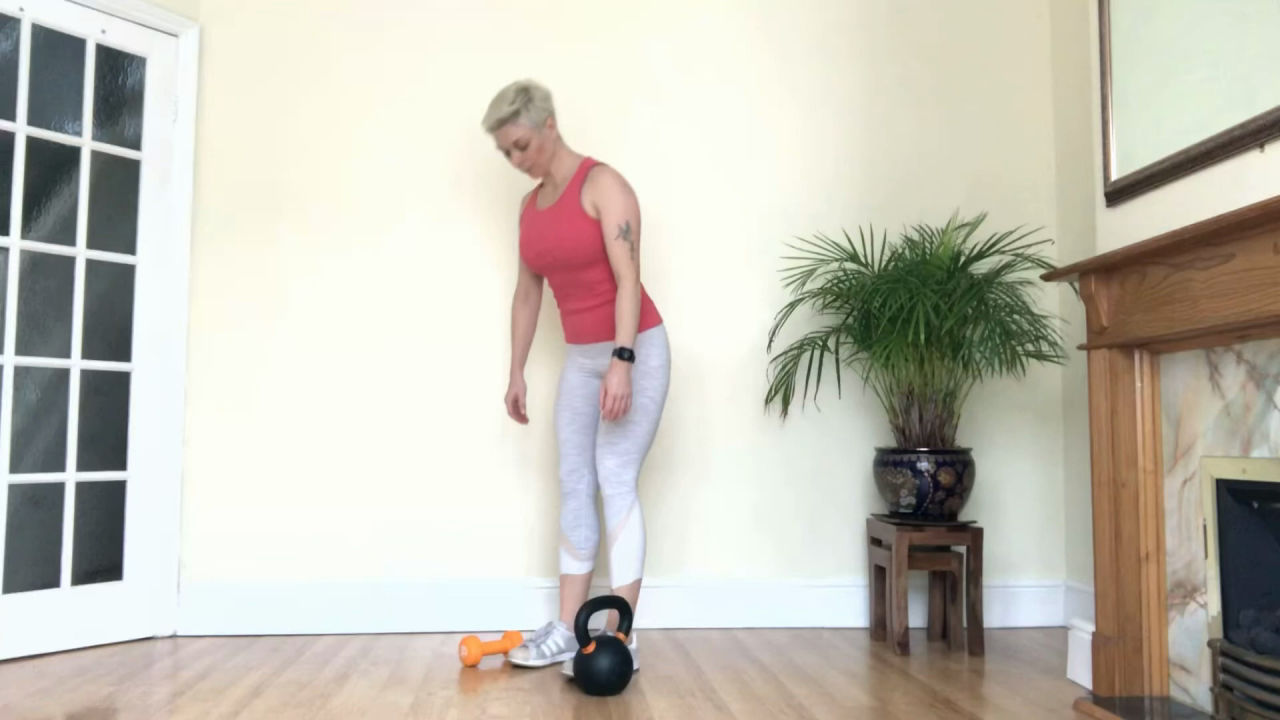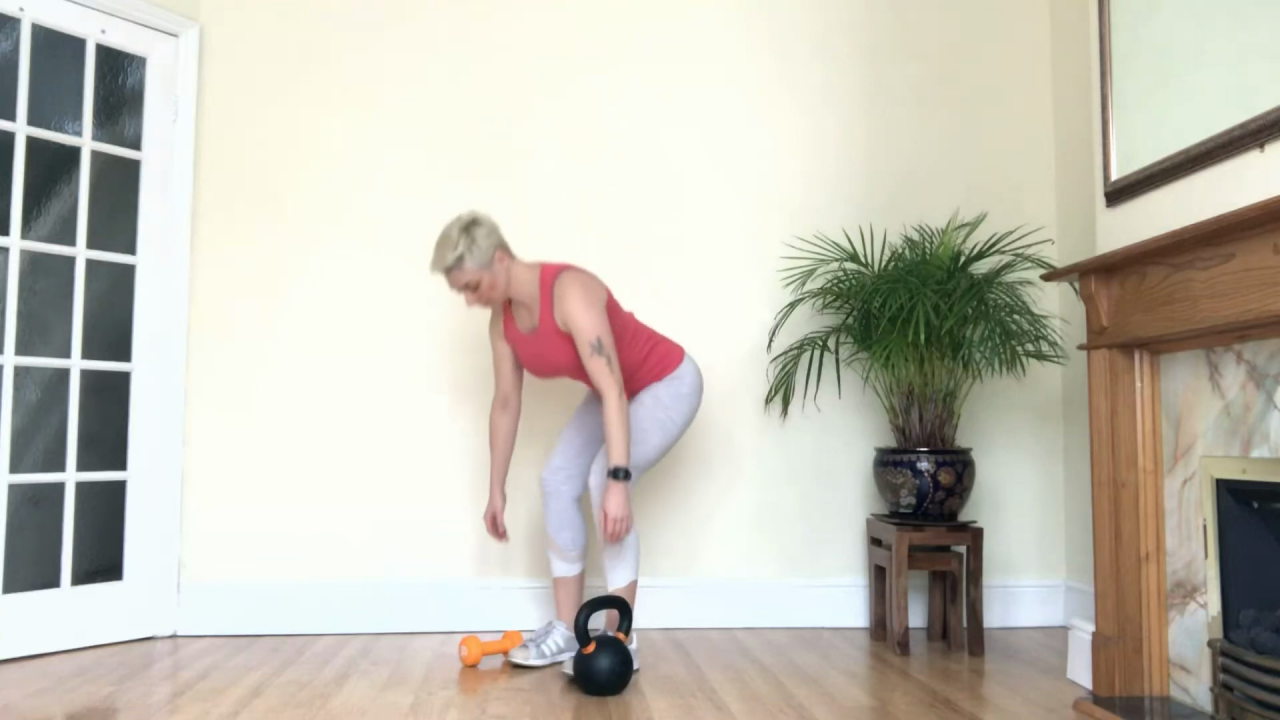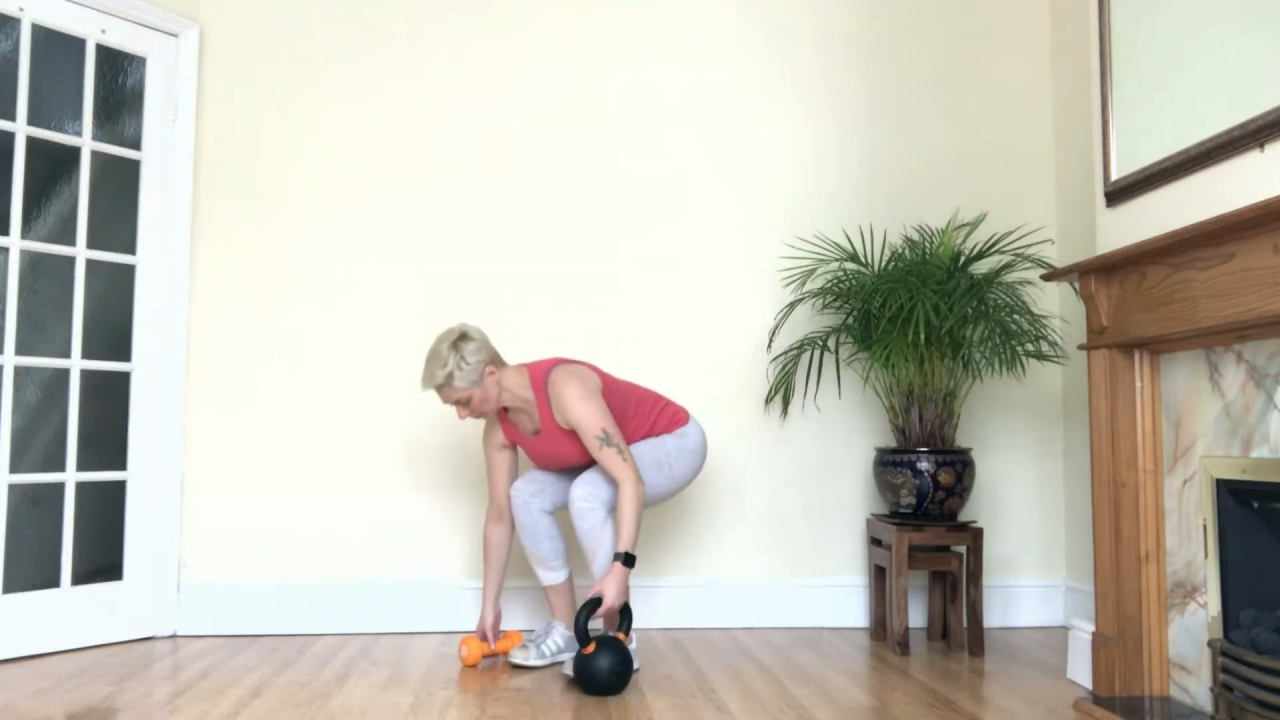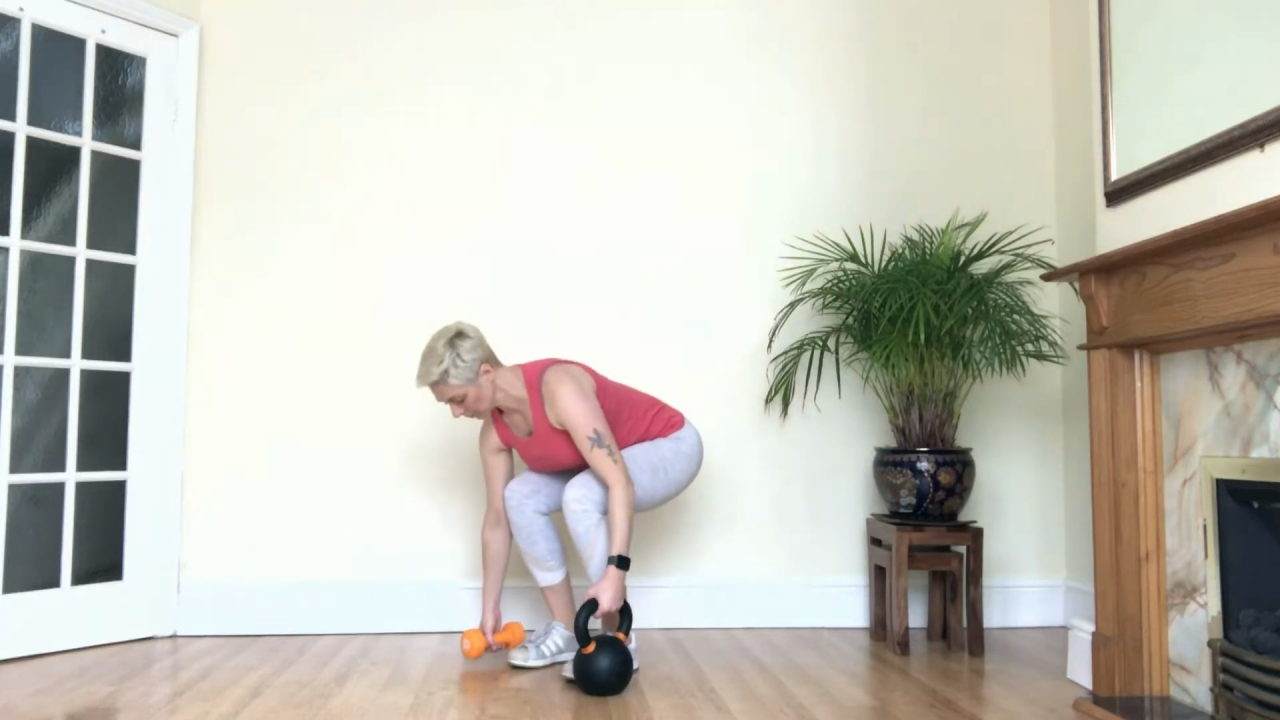
dt=0.7s
person 1, frame 1
left shoulder: (603, 184)
right shoulder: (530, 206)
left elbow: (628, 279)
right elbow: (527, 295)
left wrist: (622, 360)
right wrist: (517, 372)
left hip: (633, 349)
right hip: (581, 357)
left knee: (615, 482)
right knee: (573, 484)
left ankle: (620, 638)
right ankle: (568, 630)
person 1, frame 2
left shoulder: (570, 291)
right shoulder: (503, 318)
left elbow: (615, 392)
right elbow: (506, 403)
left wrist: (618, 482)
right wrist: (496, 490)
left hip: (667, 384)
right hip: (614, 393)
left knee: (601, 486)
right knee: (557, 481)
left ankle: (620, 639)
right ankle: (567, 631)
person 1, frame 3
left shoulder: (564, 388)
right shoulder: (499, 427)
left elbow: (630, 479)
right elbow: (499, 514)
left wrist: (620, 567)
right wrist: (489, 605)
left hip: (673, 442)
right hip: (611, 452)
left knee: (587, 494)
right knee: (526, 495)
right ankle: (565, 630)
person 1, frame 4
left shoulder: (558, 388)
right shoulder: (494, 429)
left elbow: (620, 482)
right elbow: (497, 518)
left wrist: (615, 571)
right wrist: (489, 609)
left hip: (669, 447)
right hip: (607, 456)
left knee: (581, 496)
right knee: (521, 495)
right ankle: (566, 630)
